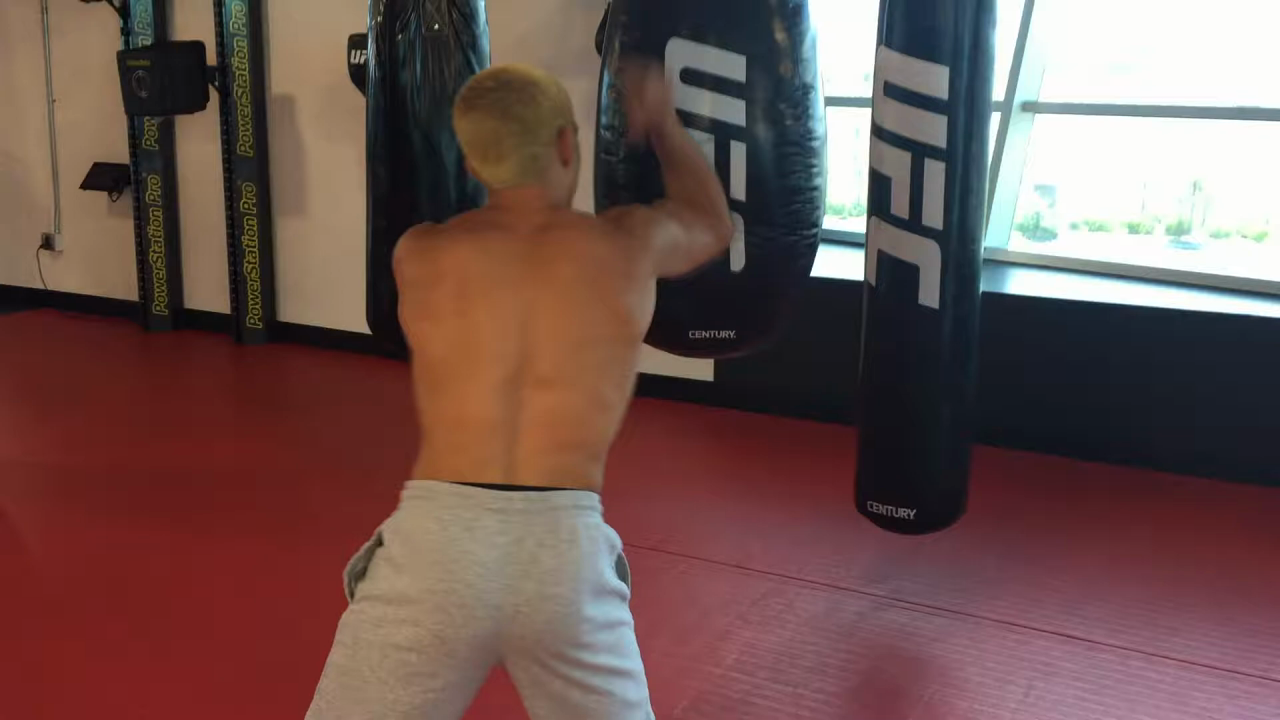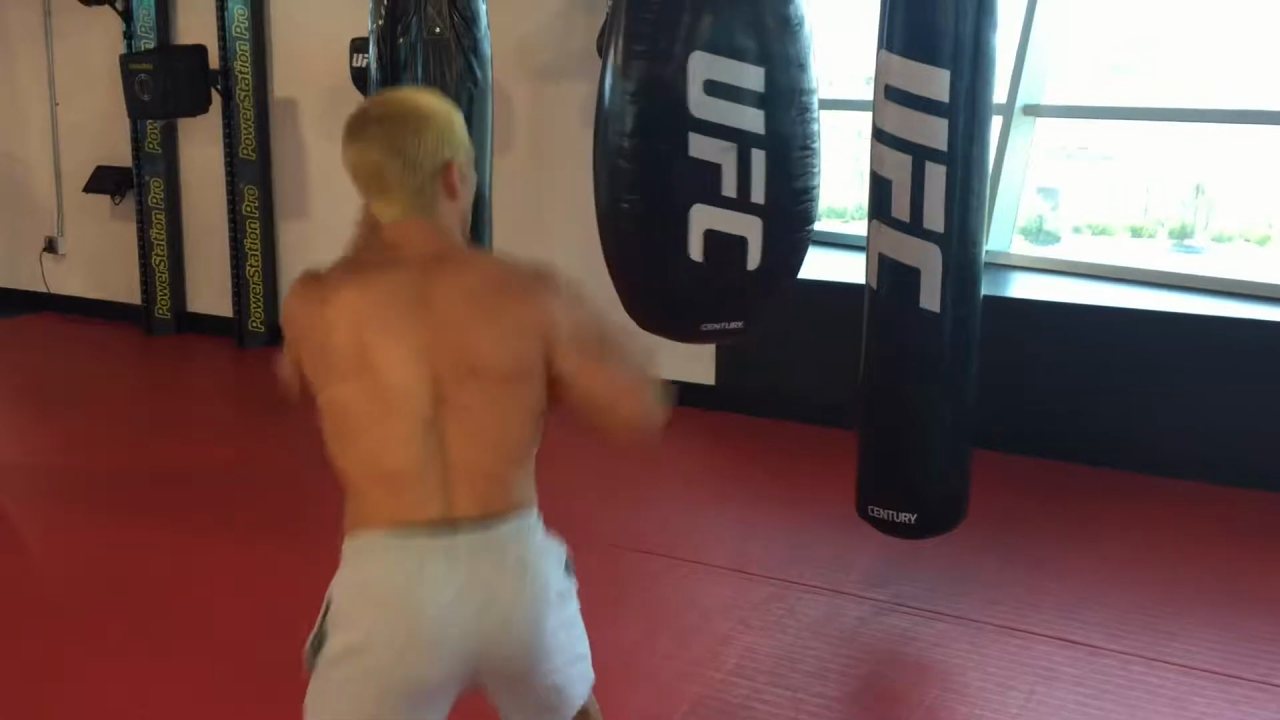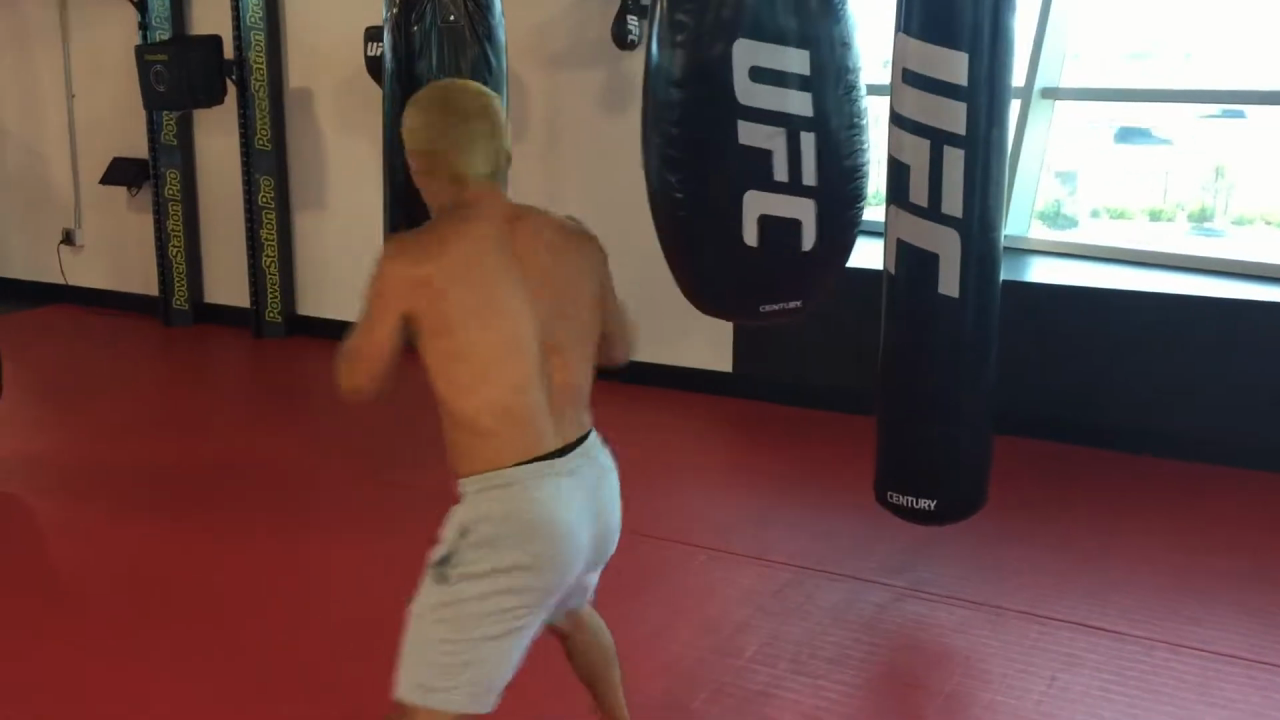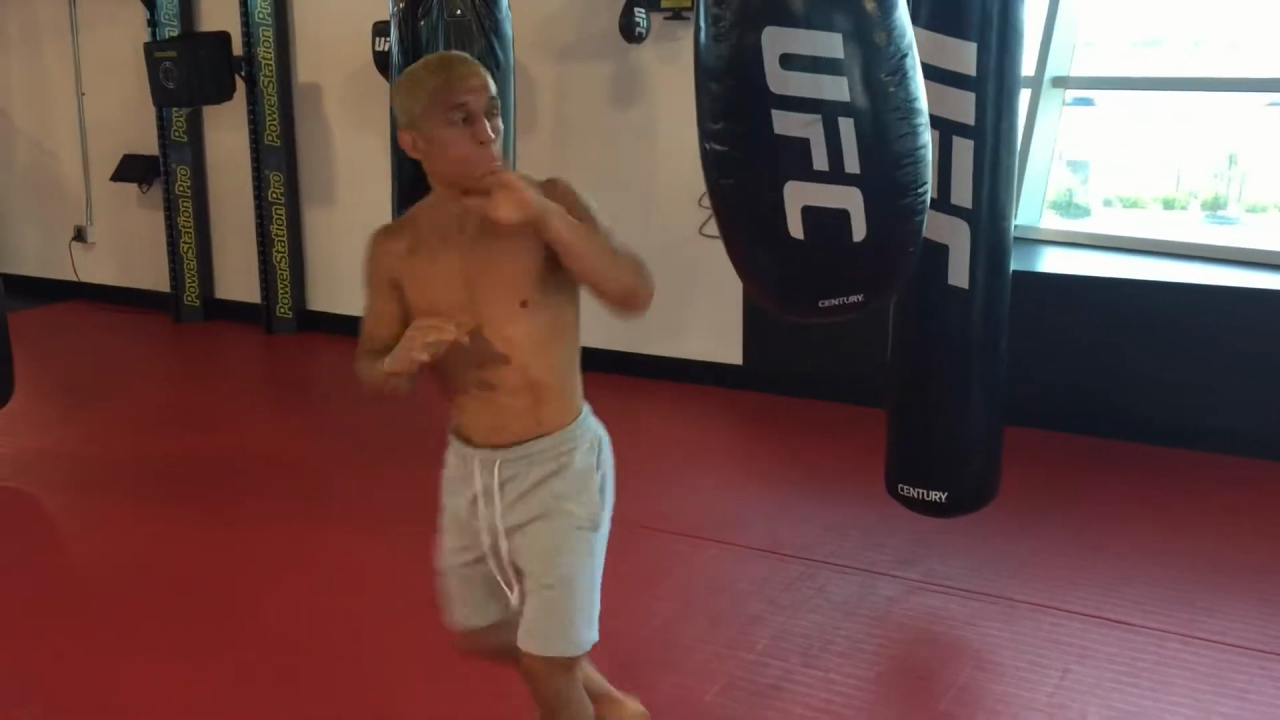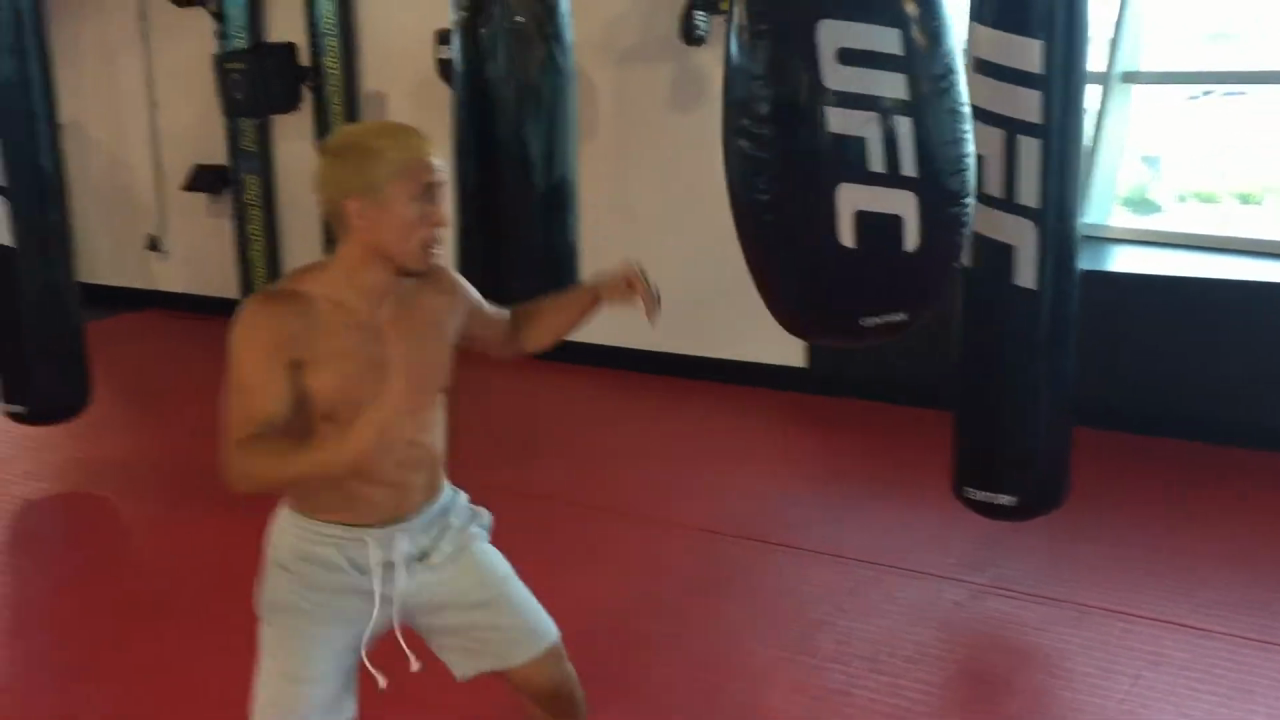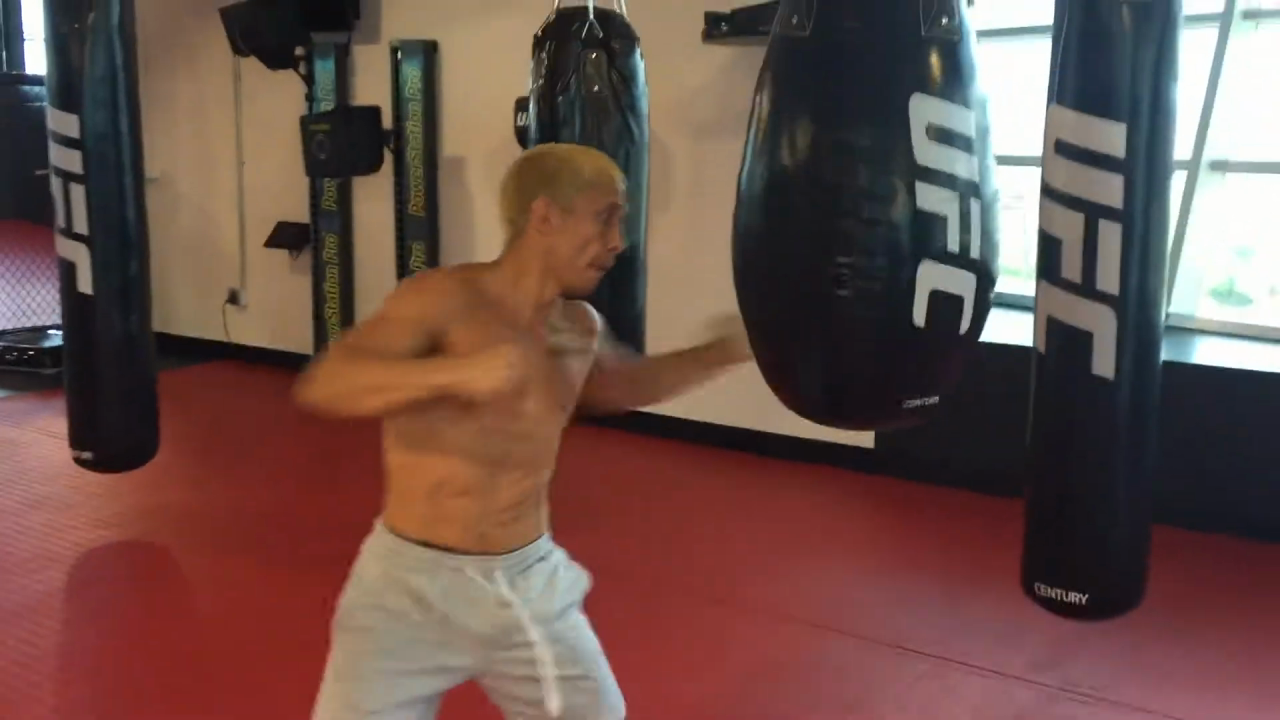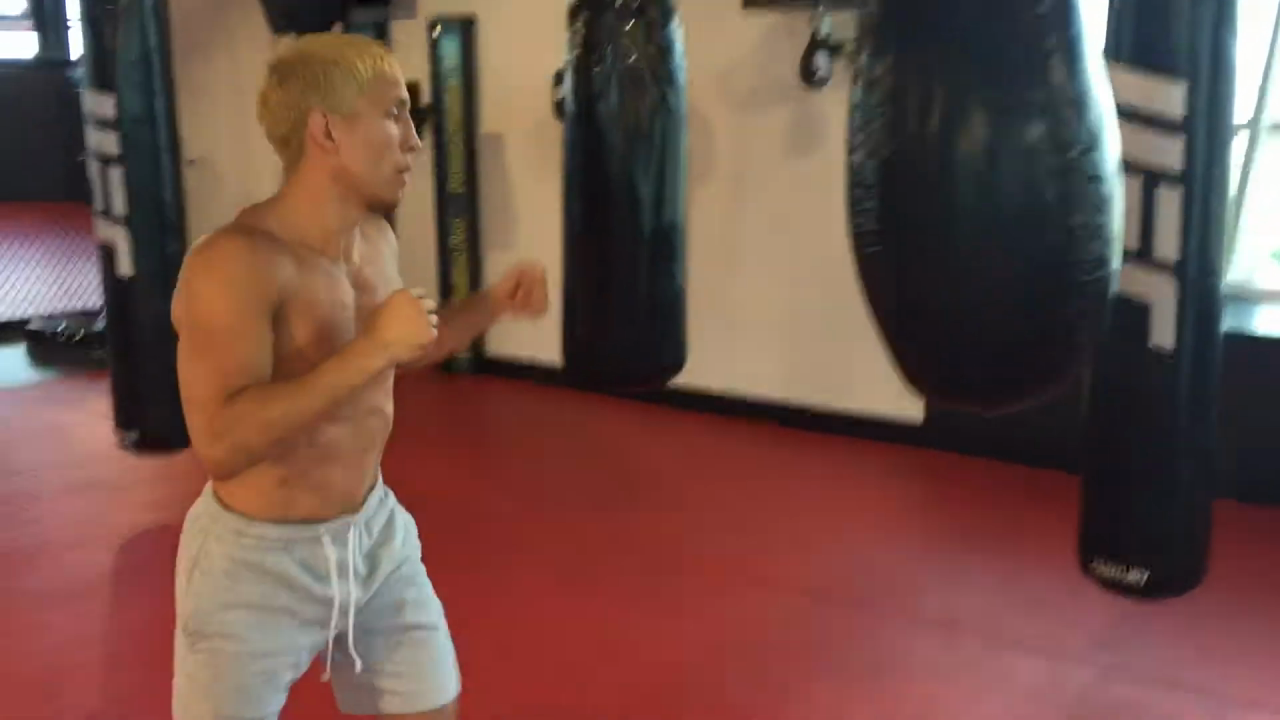
dt=0.5s
person 1, frame 1
left shoulder: (420, 254)
right shoulder: (632, 244)
right elbow: (713, 225)
right wrist: (662, 120)
left hip: (435, 544)
right hip: (565, 551)
person 1, frame 2
left shoulder: (314, 303)
right shoulder: (531, 295)
right elbow: (644, 413)
right wrist: (590, 337)
left hip: (388, 594)
right hip: (516, 574)
person 1, frame 3
left shoulder: (413, 261)
right shoulder: (576, 243)
left elbow: (357, 382)
right elbow: (617, 347)
left hip: (512, 514)
right hip: (587, 489)
right knee: (567, 612)
person 1, frame 4
left shoulder: (547, 203)
right shoulder: (396, 248)
left elbow: (635, 293)
right elbow: (369, 365)
left wrist: (541, 214)
right wrist: (398, 360)
left hip: (562, 466)
right hip: (470, 470)
right knee: (483, 636)
person 1, frame 5
left shoulder: (440, 288)
right shoulder: (275, 319)
left elbow: (507, 334)
right elbow: (242, 466)
left wrist: (596, 291)
right wrist: (354, 448)
left hip: (438, 533)
right hip: (324, 552)
person 1, frame 6
left shoulder: (577, 327)
right shoulder: (440, 298)
left elbow: (624, 386)
right elbow: (322, 387)
left wrist: (717, 352)
right wrist: (450, 373)
left hip: (529, 579)
right hip: (415, 587)
person 1, frame 7
left shoulder: (372, 238)
right shoulder: (235, 264)
right elbow: (220, 444)
left wrist: (491, 305)
right wrist: (367, 355)
left hip: (371, 534)
right hip: (257, 556)
